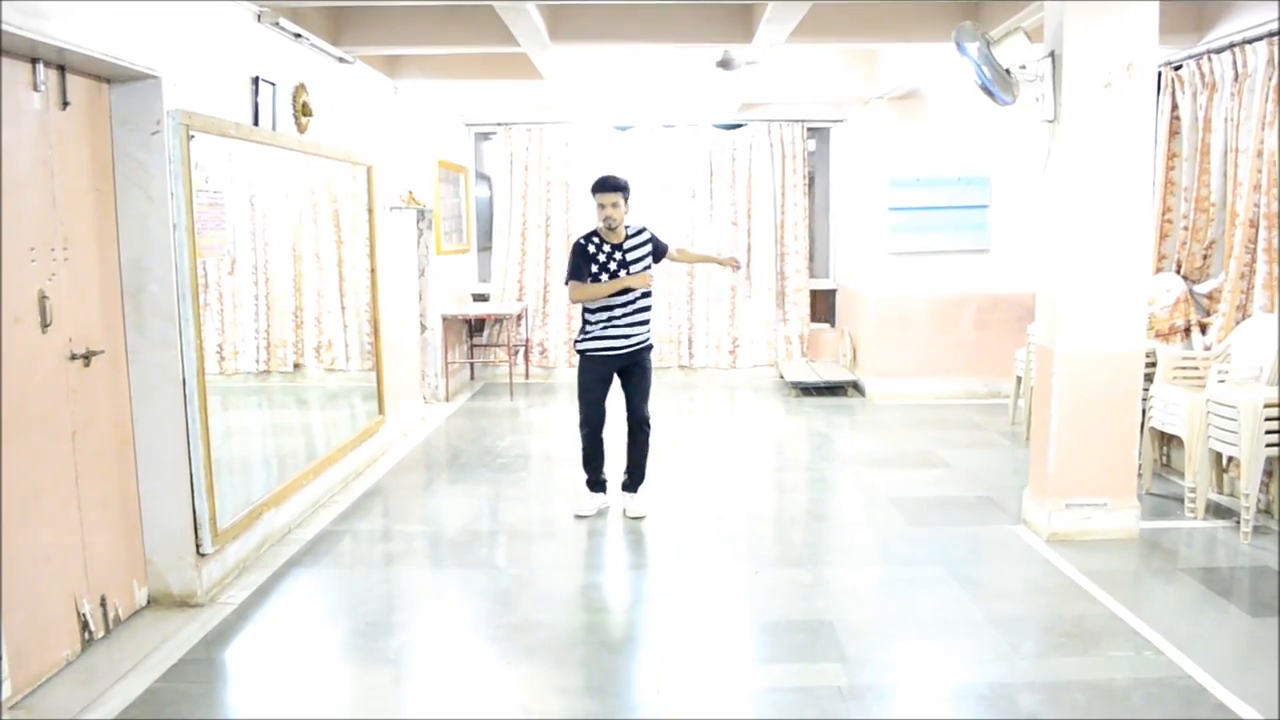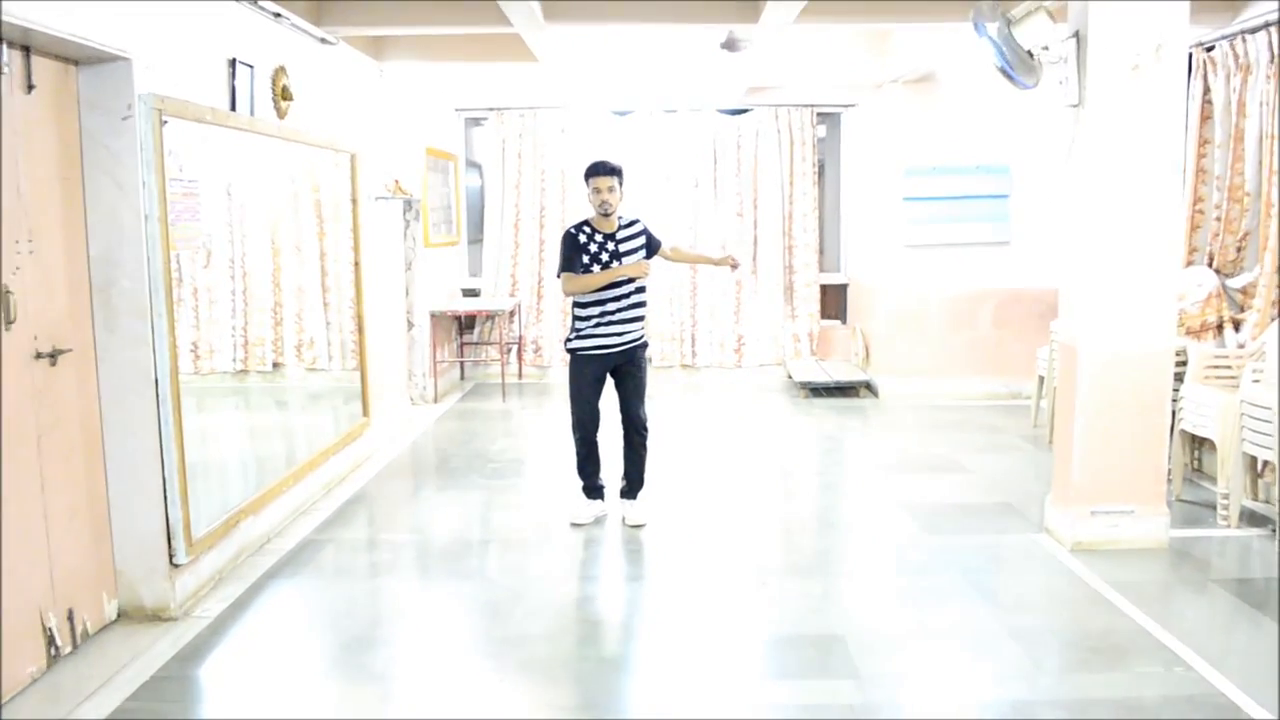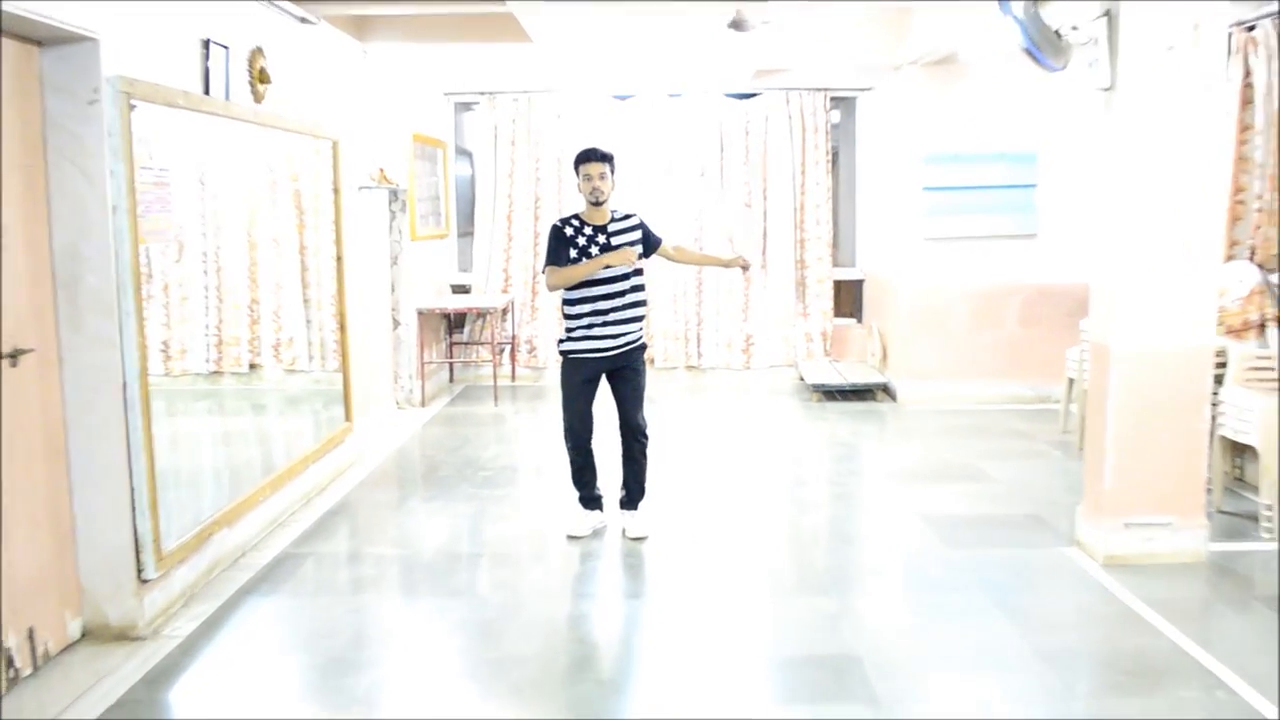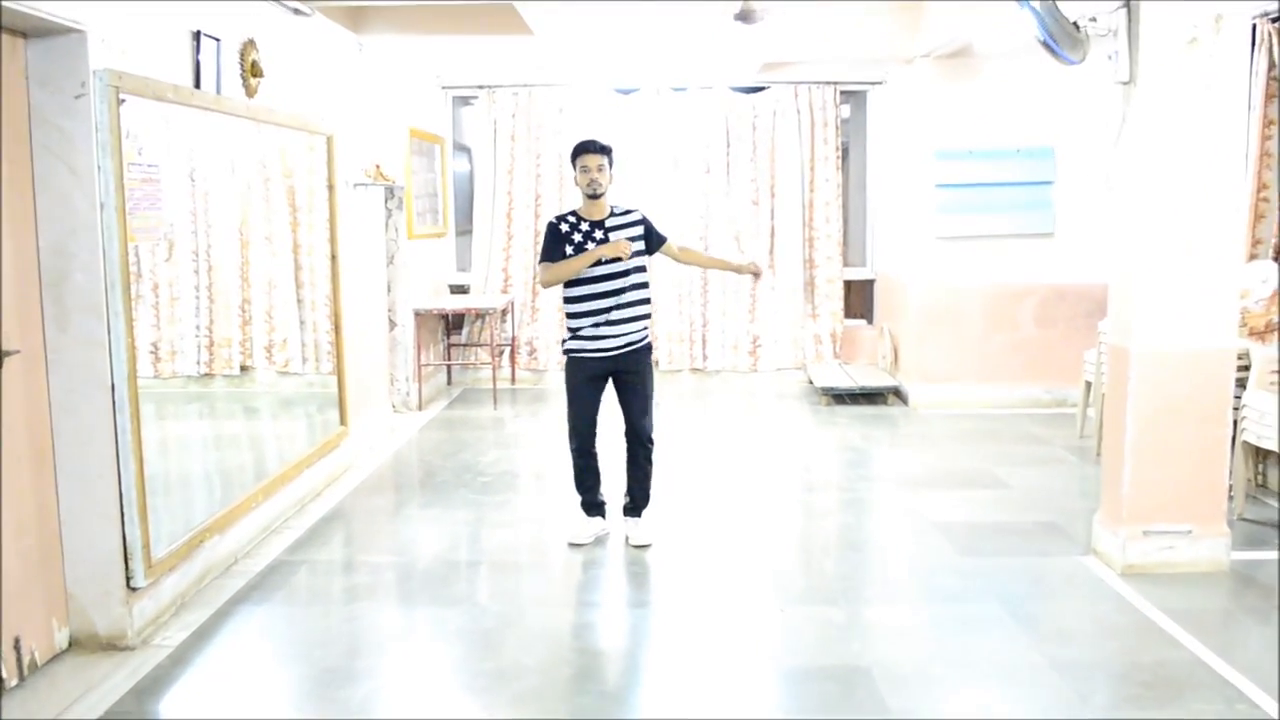
dt=0.4s
person 1, frame 1
left shoulder: (643, 237)
right shoulder: (583, 247)
left elbow: (674, 253)
right elbow: (575, 294)
left wrist: (718, 259)
right wrist: (626, 281)
left hip: (637, 348)
right hip: (596, 351)
left knee: (639, 420)
right knee: (590, 422)
person 1, frame 2
left shoulder: (636, 229)
right shoulder: (575, 236)
left elbow: (667, 251)
right elbow: (569, 286)
left wrist: (715, 260)
right wrist: (622, 271)
left hip: (631, 347)
right hip: (587, 350)
left knee: (635, 423)
right knee: (584, 425)
left ankle: (631, 498)
right ankle: (593, 497)
person 1, frame 3
left shoulder: (632, 224)
right shoulder: (563, 230)
left elbow: (671, 251)
right elbow: (553, 280)
left wrist: (724, 261)
right wrist: (606, 259)
left hip: (627, 348)
right hip: (581, 351)
left knee: (634, 429)
right knee: (576, 432)
left ankle: (631, 508)
right ankle: (590, 508)
person 1, frame 4
left shoulder: (635, 221)
right shoulder: (560, 227)
left elbow: (678, 251)
right elbow: (546, 277)
left wrist: (736, 267)
right wrist: (599, 251)
left hip: (633, 349)
right hip: (585, 353)
left knee: (640, 433)
right knee: (581, 436)
left ankle: (635, 515)
right ankle: (593, 514)
